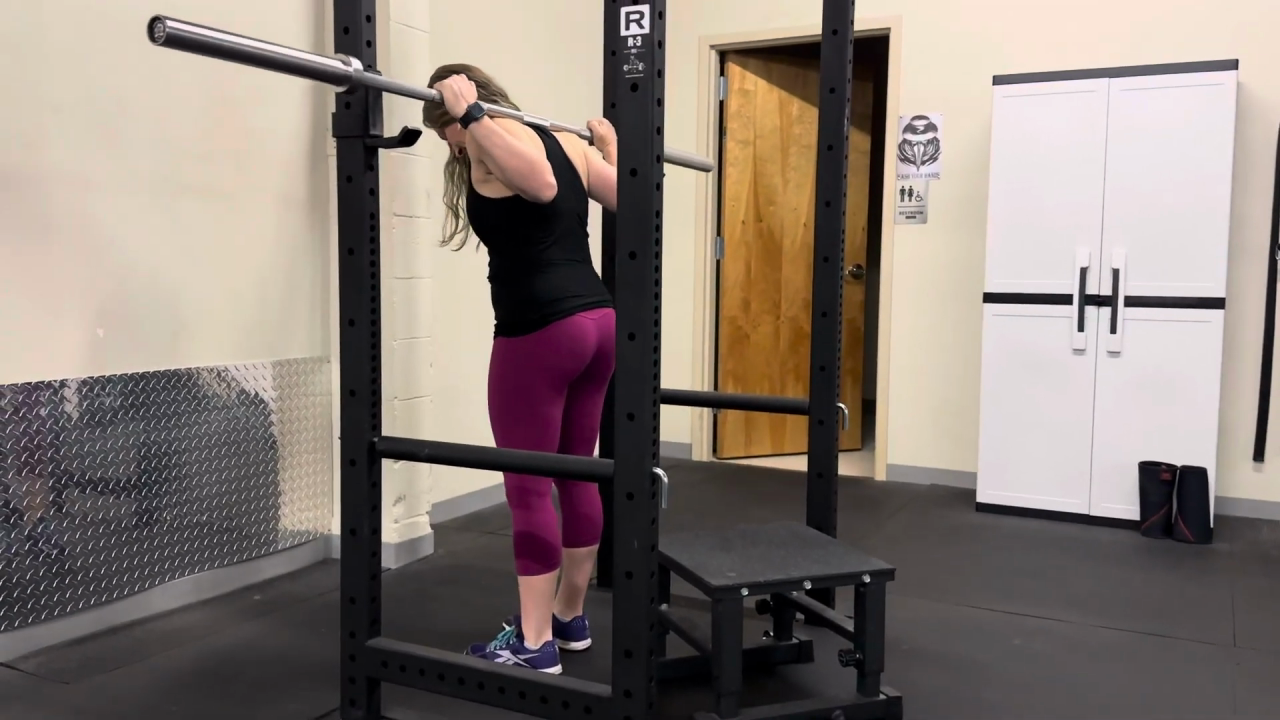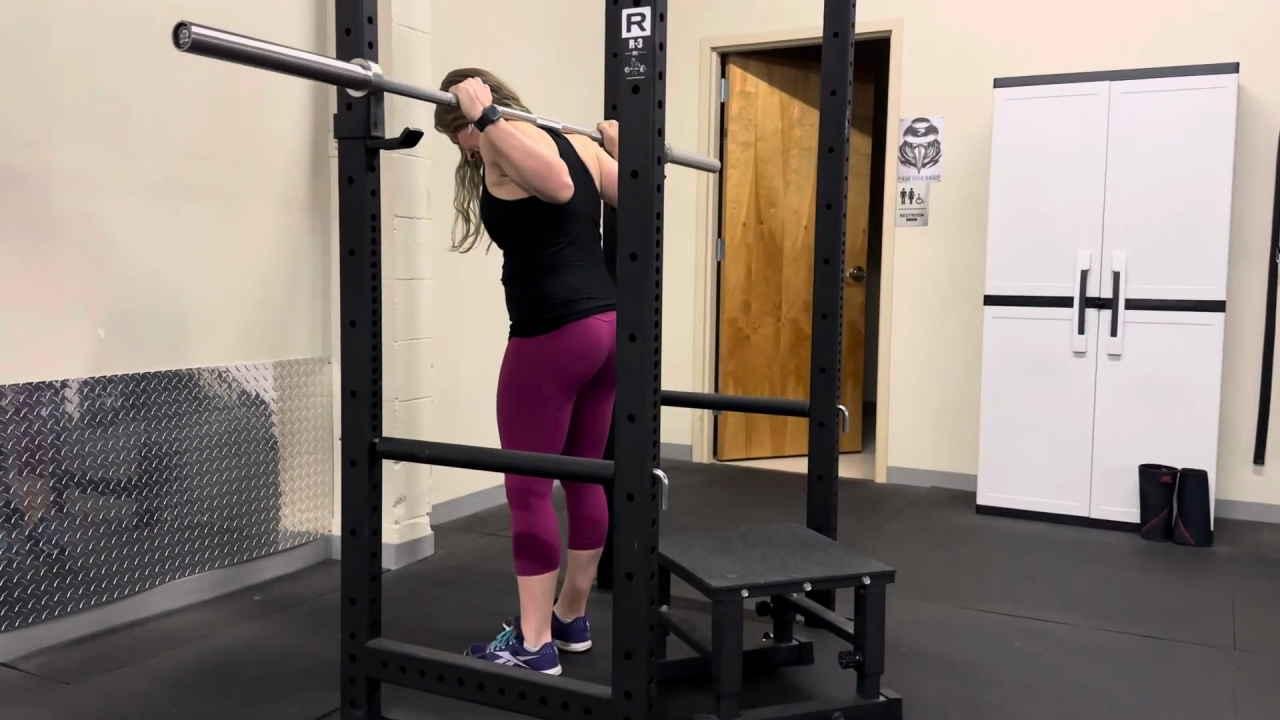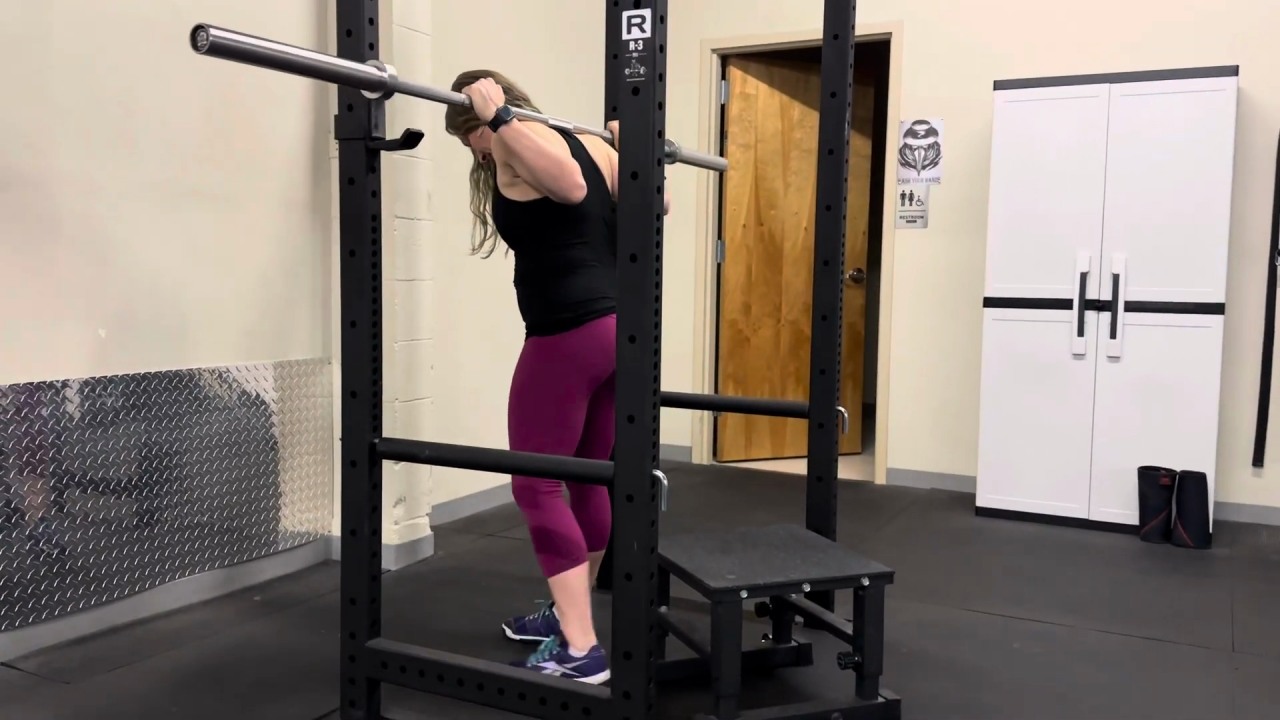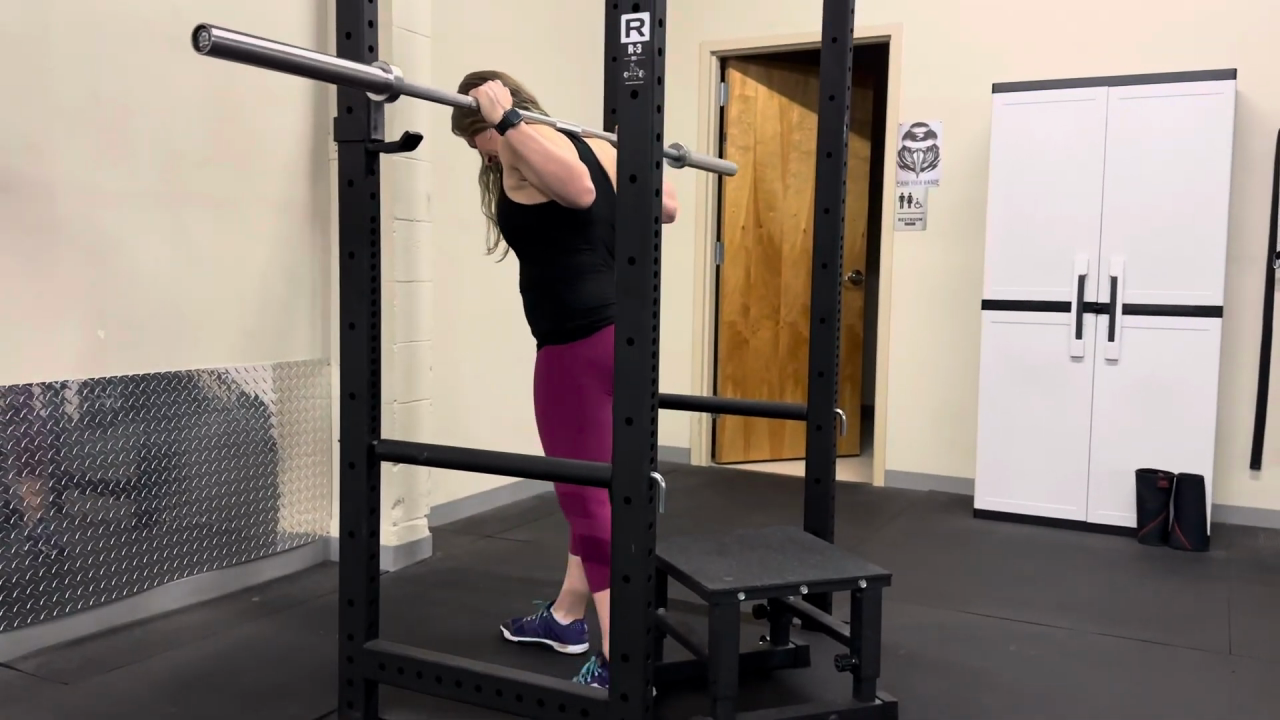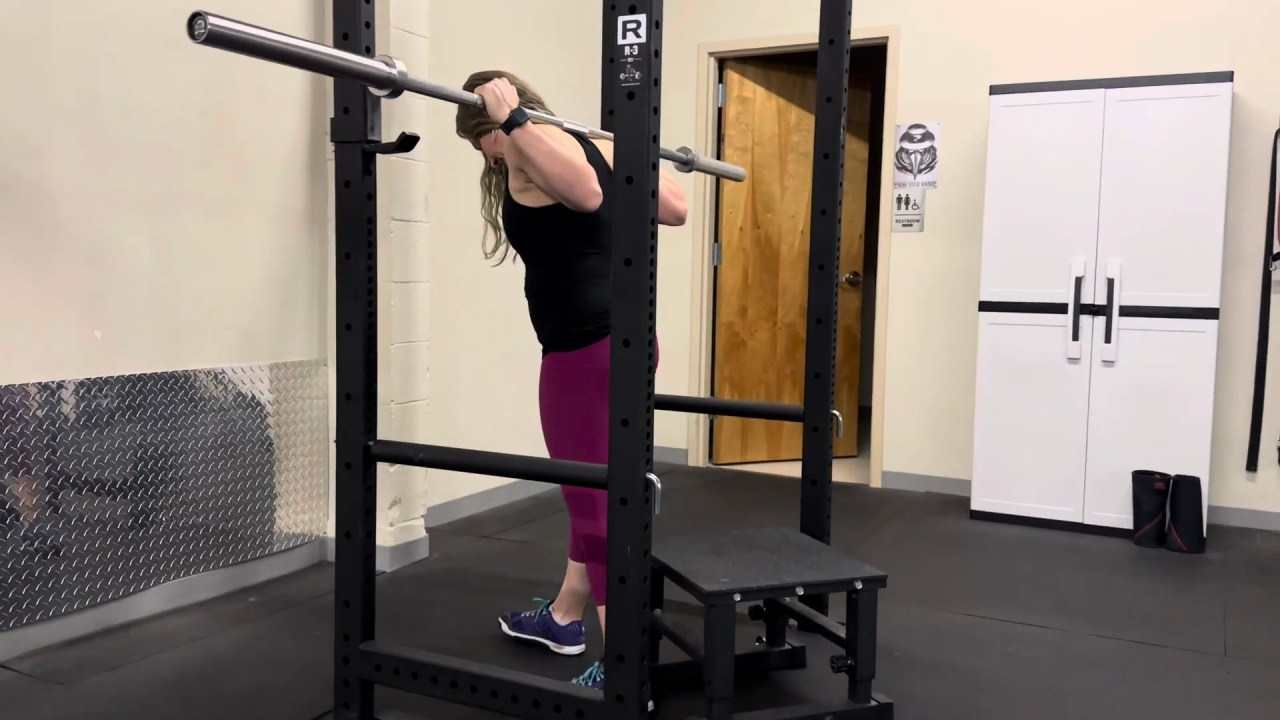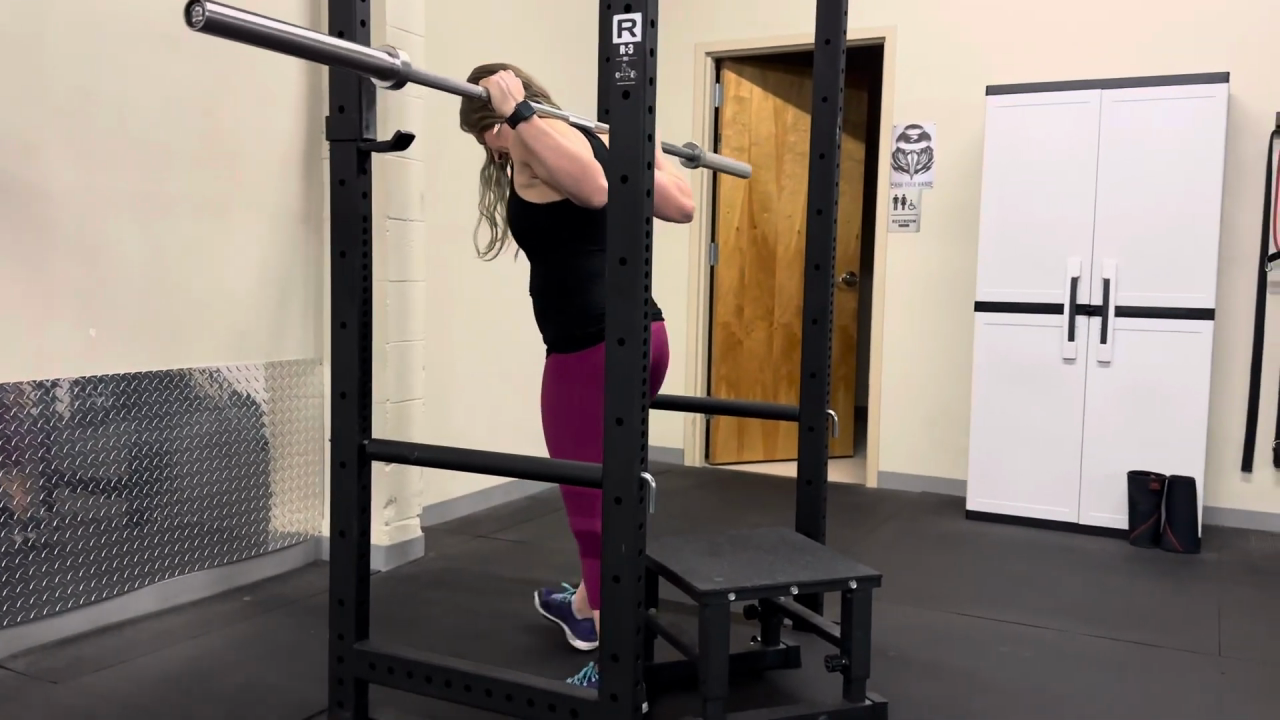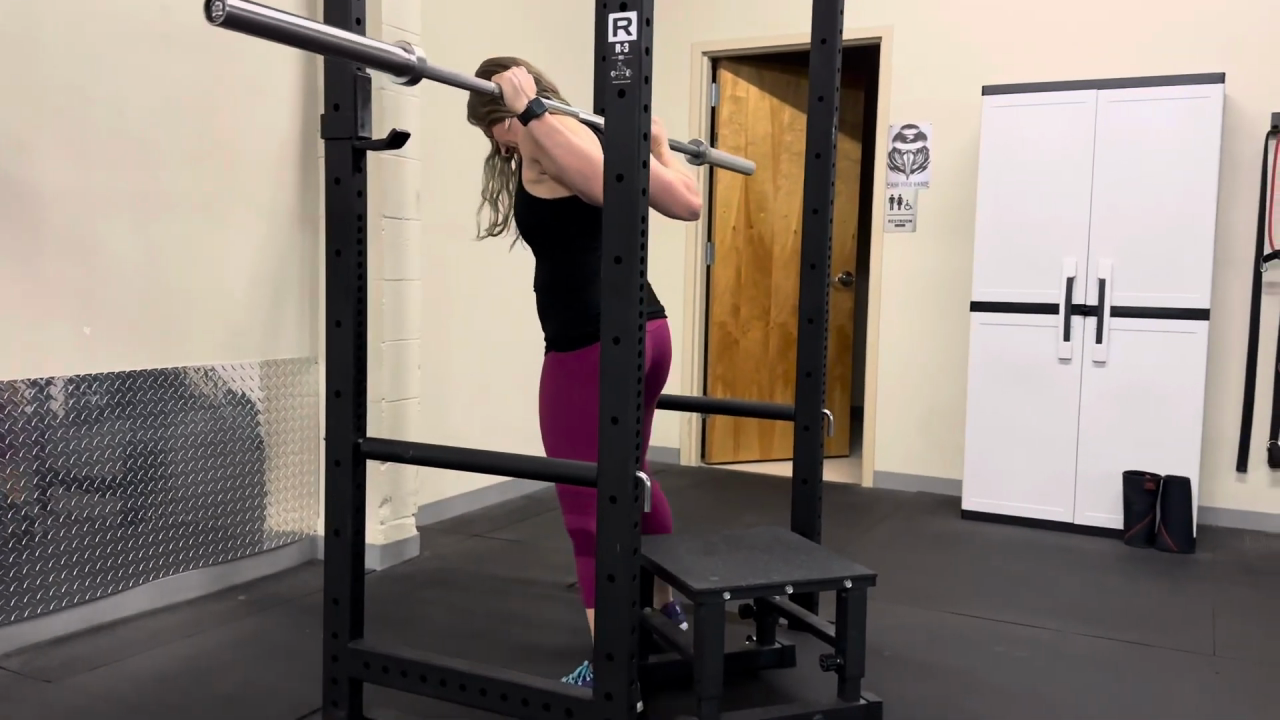
dt=0.2s
person 1, frame 1
left shoulder: (490, 138)
right shoulder: (565, 140)
left elbow: (541, 185)
left wrist: (472, 114)
right wrist: (610, 147)
left hip: (540, 335)
right hip: (598, 323)
left knee: (528, 487)
right knee: (576, 477)
left ankle: (534, 643)
right ankle: (569, 616)
person 1, frame 2
left shoulder: (505, 143)
right shoulder: (577, 142)
left elbow: (555, 185)
left wrist: (485, 117)
right wrist: (618, 149)
left hip: (553, 337)
right hip: (609, 328)
left knee: (529, 490)
right knee: (585, 480)
left ankle: (533, 643)
right ankle: (569, 617)
person 1, frame 3
left shoulder: (516, 143)
right shoulder: (590, 143)
left elbow: (569, 185)
right elbow: (655, 202)
left wrist: (499, 119)
left hip: (568, 337)
right hip: (618, 328)
left knee: (538, 489)
right knee: (589, 483)
left ankle: (581, 650)
right ankle: (567, 613)
person 1, frame 4
left shoulder: (522, 146)
right shoulder: (596, 145)
left elbow: (577, 190)
right elbow: (666, 206)
left wrist: (506, 121)
left hip: (579, 343)
right hip: (622, 334)
left knee: (587, 499)
right knee: (590, 488)
right ankle: (566, 616)
person 1, frame 5
left shoulder: (529, 145)
right shoulder: (601, 145)
left elbow: (585, 193)
right elbow: (675, 209)
left wrist: (512, 120)
left hip: (585, 350)
left knee: (593, 507)
right knee: (593, 493)
right ankle: (561, 616)
person 1, frame 6
left shoulder: (534, 143)
right shoulder: (603, 141)
left elbow: (592, 190)
right elbow: (683, 206)
left wrist: (520, 114)
right wrist: (655, 152)
left hip: (590, 351)
right hip: (646, 335)
left knee: (592, 508)
right knee: (606, 490)
right ankle: (585, 609)
person 1, frame 7
left shoulder: (546, 138)
right shoulder: (614, 139)
left elbow: (600, 186)
right elbow: (689, 203)
left wrist: (530, 112)
right wrist: (660, 147)
left hip: (590, 350)
right hip: (650, 334)
left knee: (588, 508)
right ankle: (663, 602)
